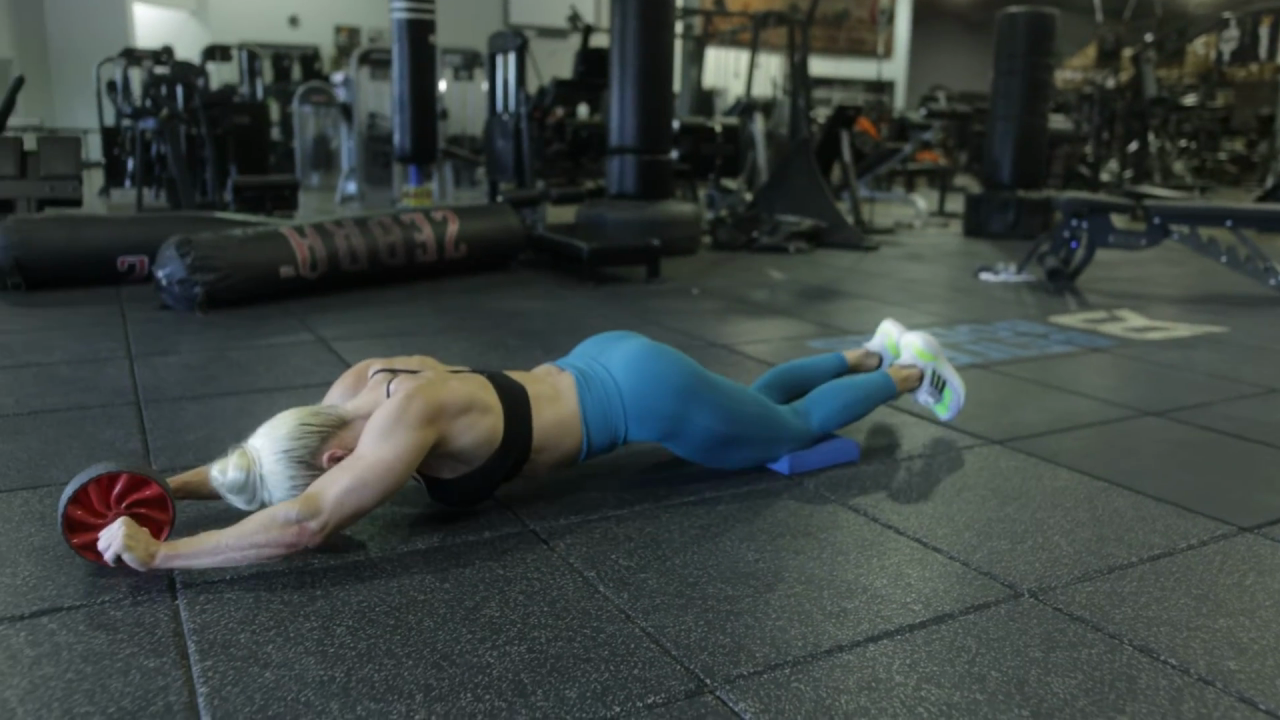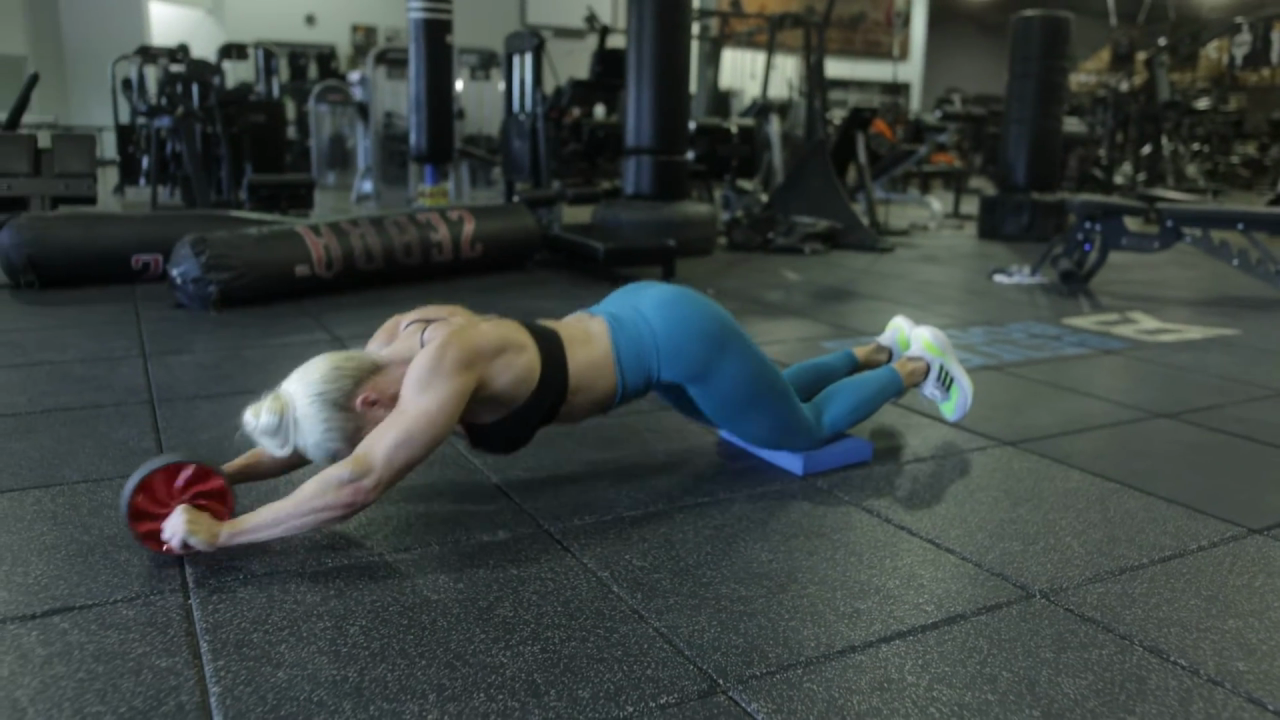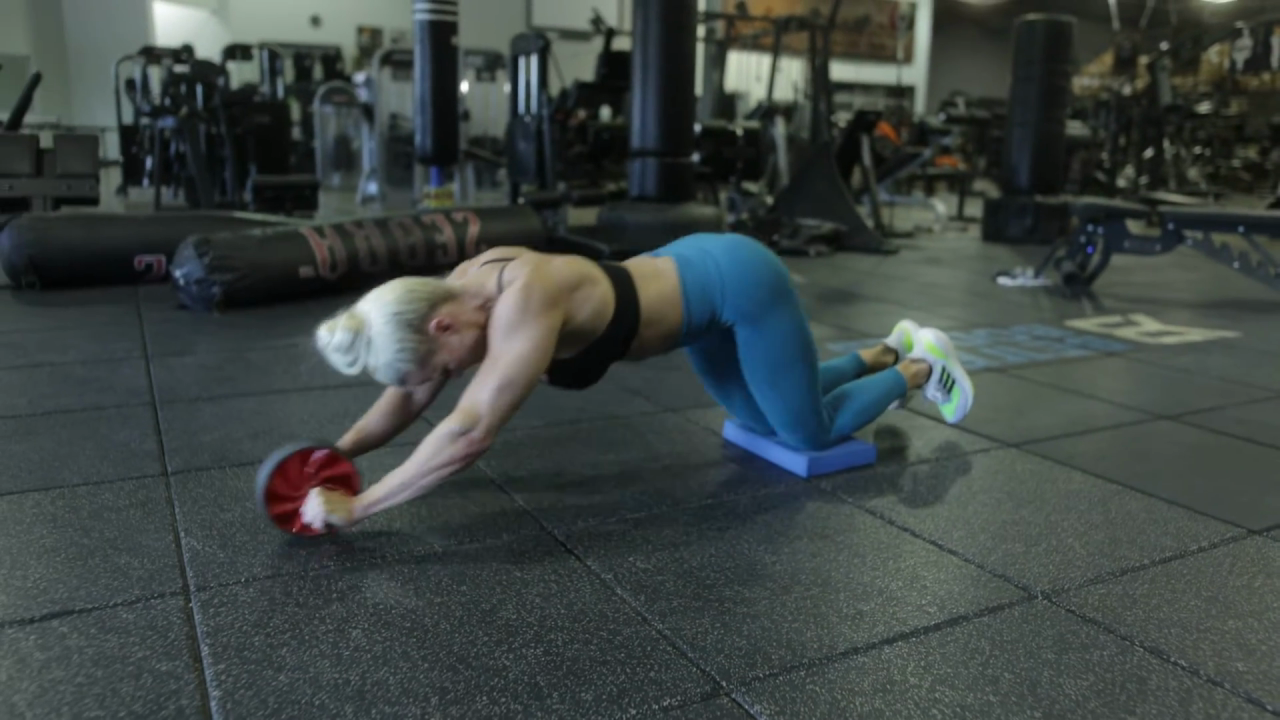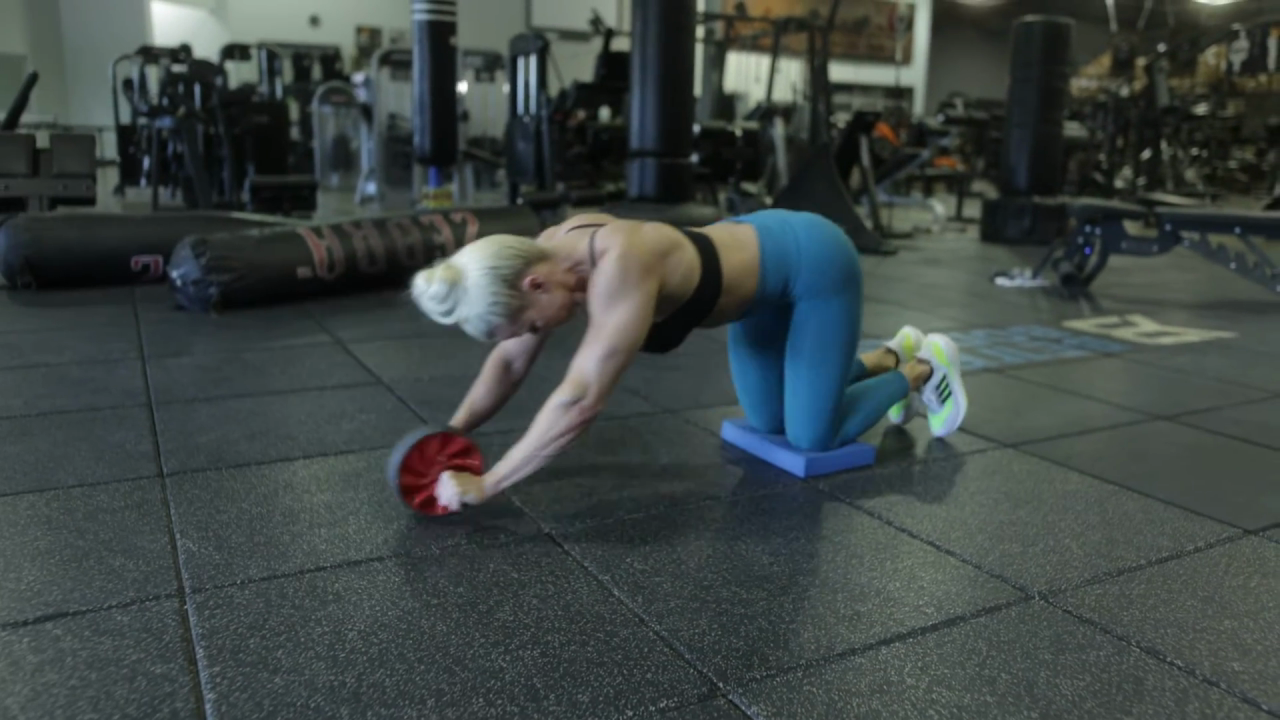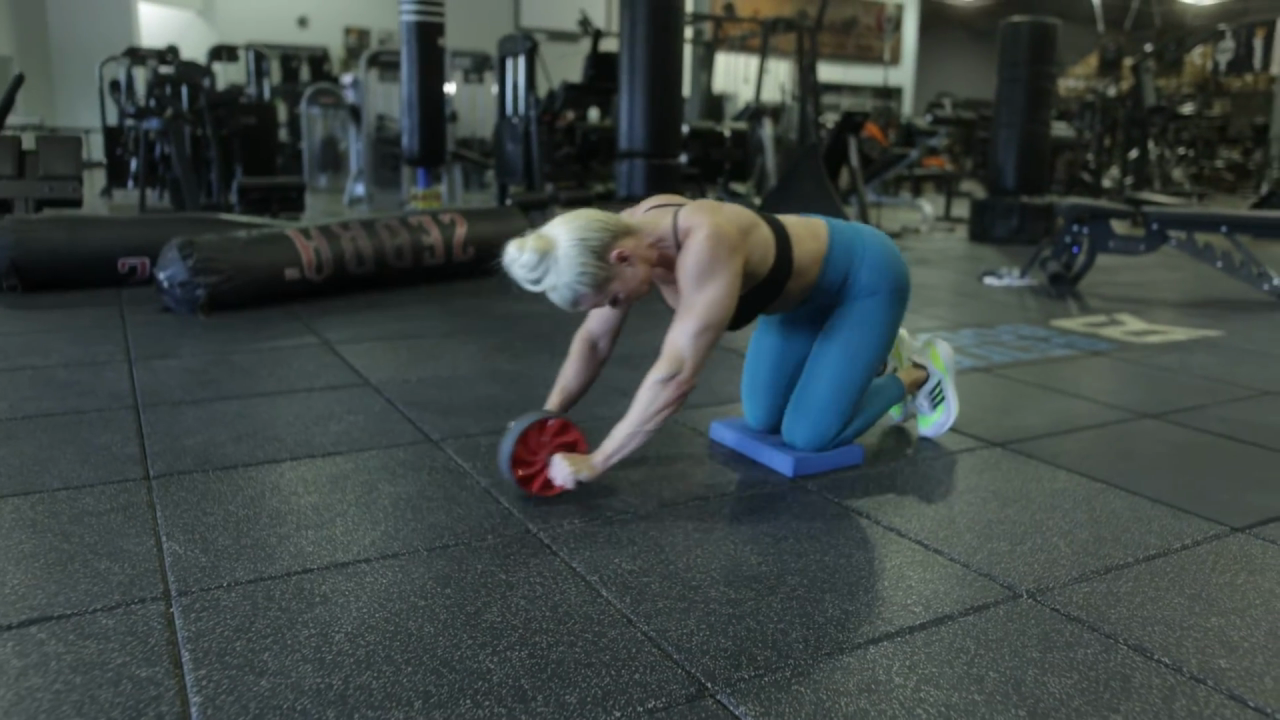
dt=0.3s
person 1, frame 1
left shoulder: (404, 420)
right shoulder: (361, 386)
left elbow: (302, 526)
right elbow: (273, 466)
left wrist: (158, 551)
right wrist: (168, 485)
left hip: (643, 393)
right hip: (606, 365)
left knee: (794, 432)
right knee: (755, 401)
left ankle: (909, 371)
right ankle: (869, 353)
person 1, frame 2
left shoulder: (441, 364)
right shoulder: (396, 341)
left elbow: (354, 485)
right elbow: (314, 425)
left wrist: (219, 533)
right wrist: (228, 470)
left hip: (676, 336)
right hip: (637, 319)
left knee: (804, 431)
right knee: (767, 400)
left ankle: (916, 366)
right ankle: (878, 349)
person 1, frame 3
left shoulder: (523, 300)
right shoulder: (461, 289)
left elbow: (468, 435)
right elbow: (409, 394)
left wrist: (355, 508)
right wrist: (339, 452)
left hip: (743, 285)
right hip: (700, 281)
left knee: (807, 435)
right knee: (764, 421)
left ankle: (920, 368)
right ankle: (885, 352)
person 1, frame 4
left shoulder: (619, 268)
right shoulder: (547, 254)
left elbow: (579, 403)
right elbow: (508, 361)
left wrist: (485, 484)
right wrist: (452, 433)
left hip: (814, 263)
right hip: (759, 257)
left knee: (814, 437)
right knee: (770, 423)
left ankle: (920, 370)
right ankle: (888, 357)
person 1, frame 5
left shoulder: (703, 244)
right shoulder: (627, 233)
left elbow: (674, 374)
right elbow: (593, 339)
left wrist: (595, 463)
right wrist: (549, 417)
left hip: (866, 280)
right hip: (807, 285)
left knee: (807, 437)
right knee: (762, 423)
left ankle: (918, 375)
right ankle: (882, 359)
